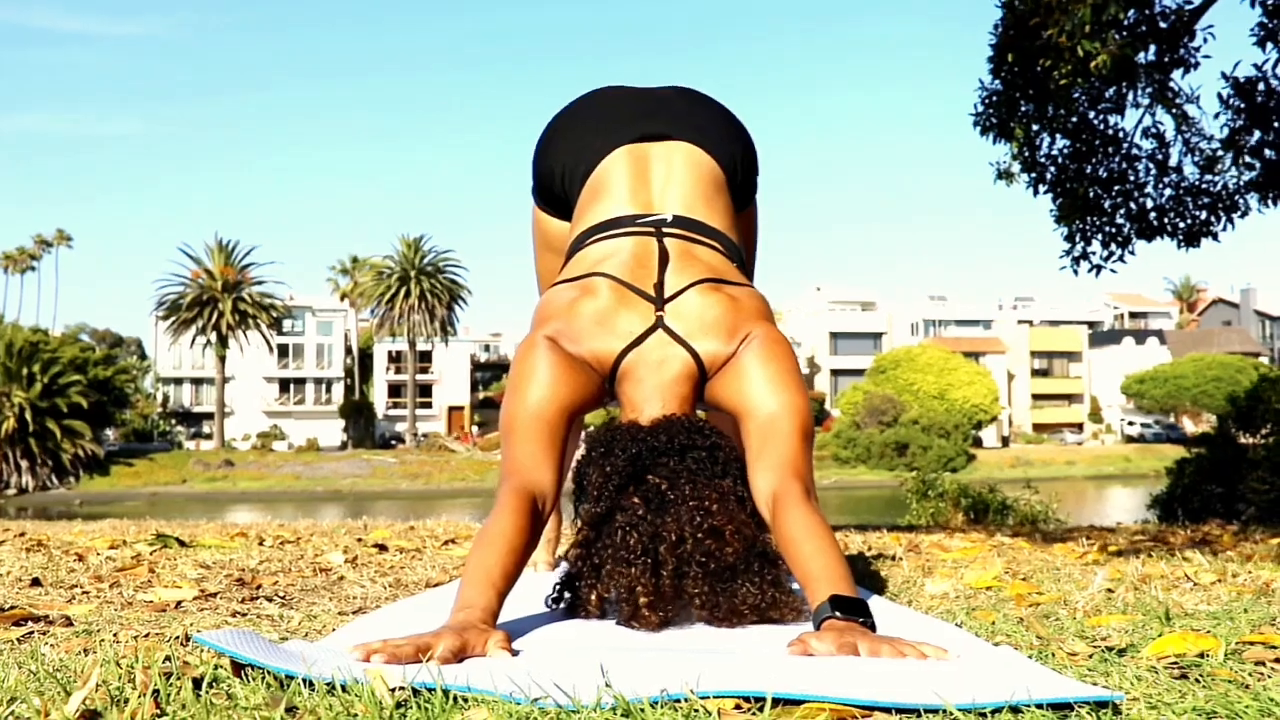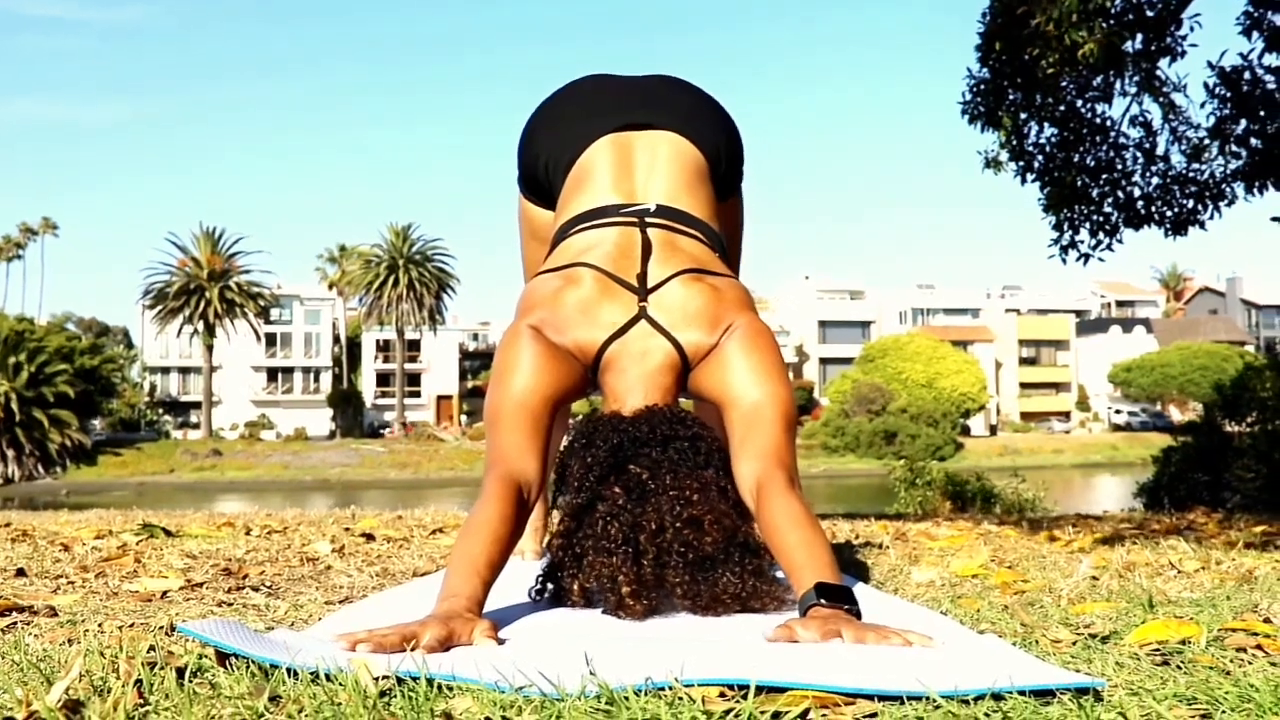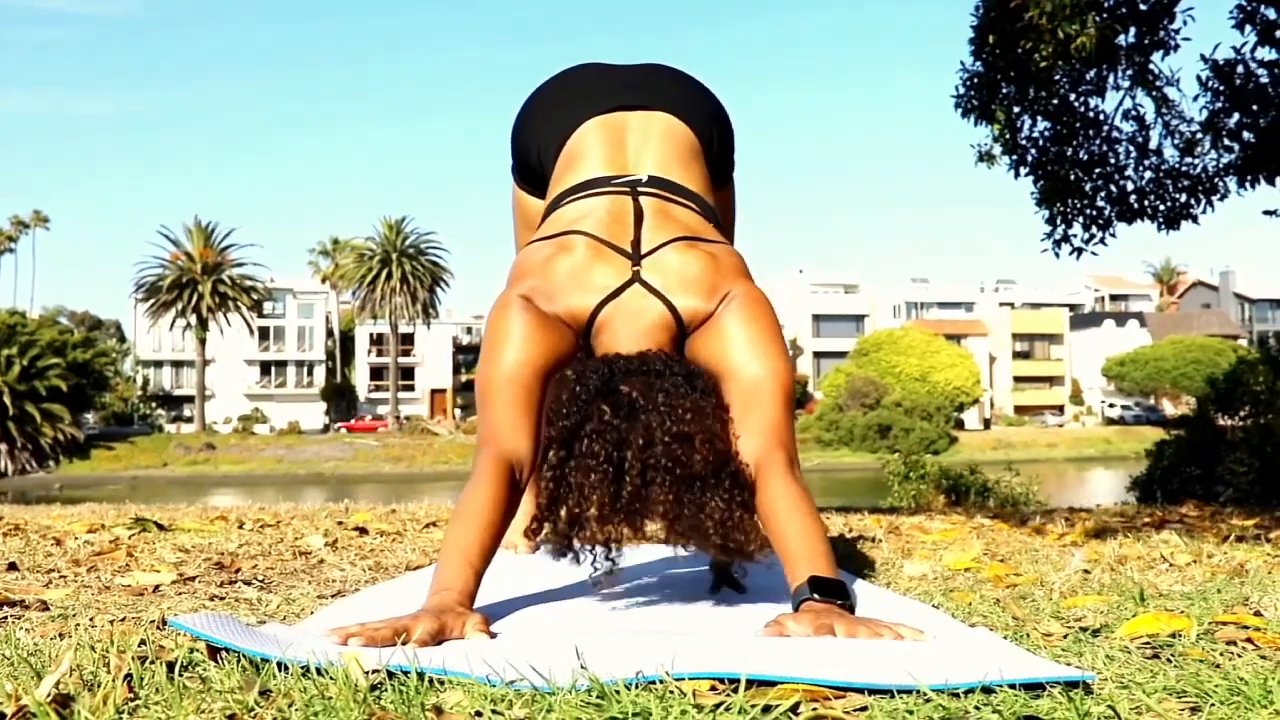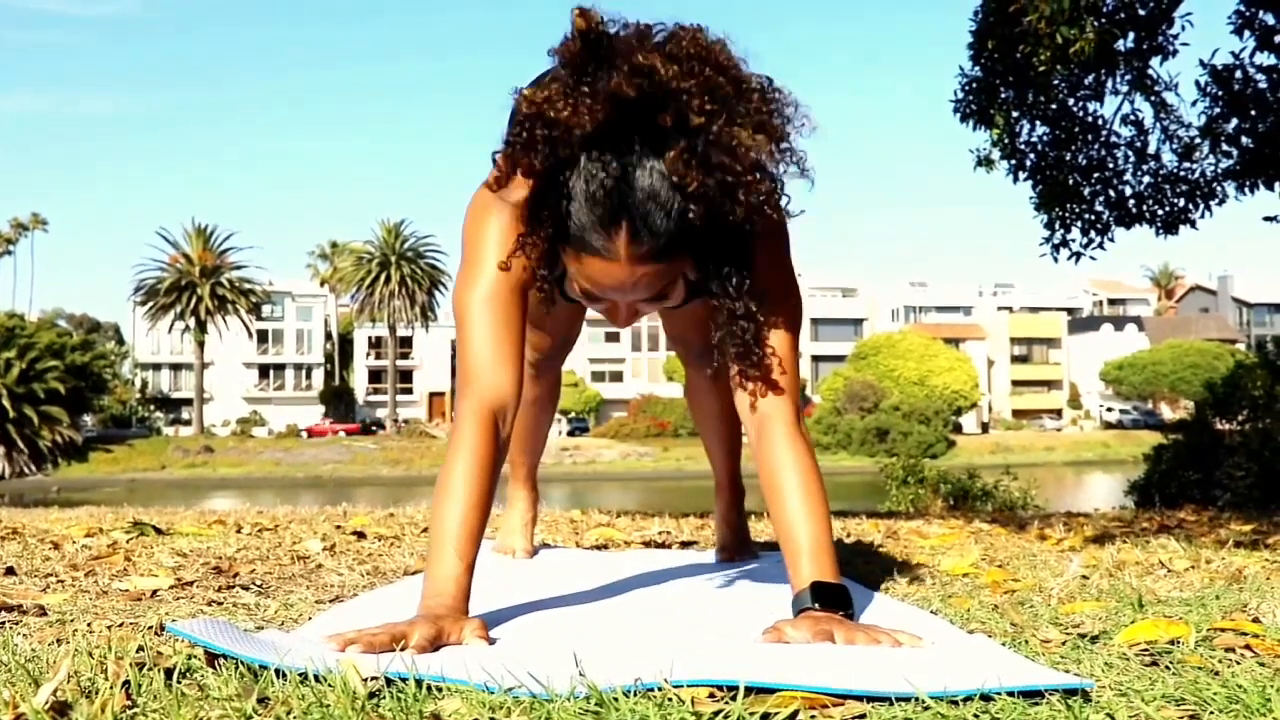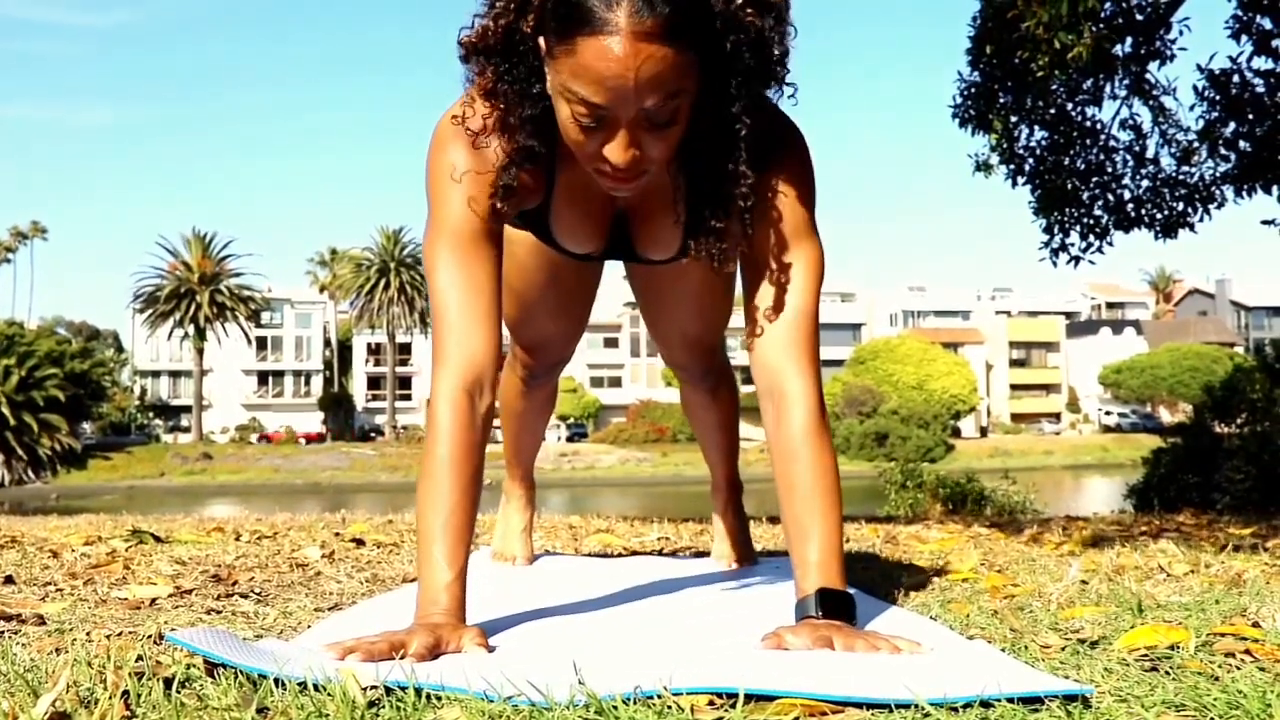
dt=0.7s
person 1, frame 1
left shoulder: (748, 353)
right shoulder: (560, 355)
left elbow: (788, 494)
right elbow: (522, 494)
left wrist: (842, 615)
right ankle: (550, 546)
person 1, frame 2
left shoulder: (730, 341)
right shoulder: (544, 341)
left elbow: (772, 483)
right elbow: (505, 485)
left wrist: (828, 604)
left ankle: (724, 528)
right ankle: (540, 520)
person 1, frame 3
left shoulder: (726, 312)
right shoulder: (535, 311)
left elbow: (772, 463)
right elbow: (498, 461)
left wrist: (821, 596)
right wrist: (445, 602)
right knee: (535, 372)
left ankle: (726, 511)
right ankle: (530, 497)
person 1, frame 4
left shoulder: (744, 221)
right shoulder: (513, 209)
left elbow: (772, 408)
right elbow: (482, 408)
left wrist: (822, 599)
right wrist: (442, 605)
left knee: (710, 352)
right knee: (540, 348)
left ankle: (728, 501)
right ankle: (522, 495)
person 1, frame 5
left shoulder: (761, 148)
right shoulder: (483, 136)
left elbow: (789, 383)
right elbow: (462, 381)
left wrist: (824, 603)
right wrist: (439, 610)
left hip: (688, 226)
right hip: (547, 219)
right knee: (537, 356)
left ankle: (727, 502)
right ankle: (518, 495)
